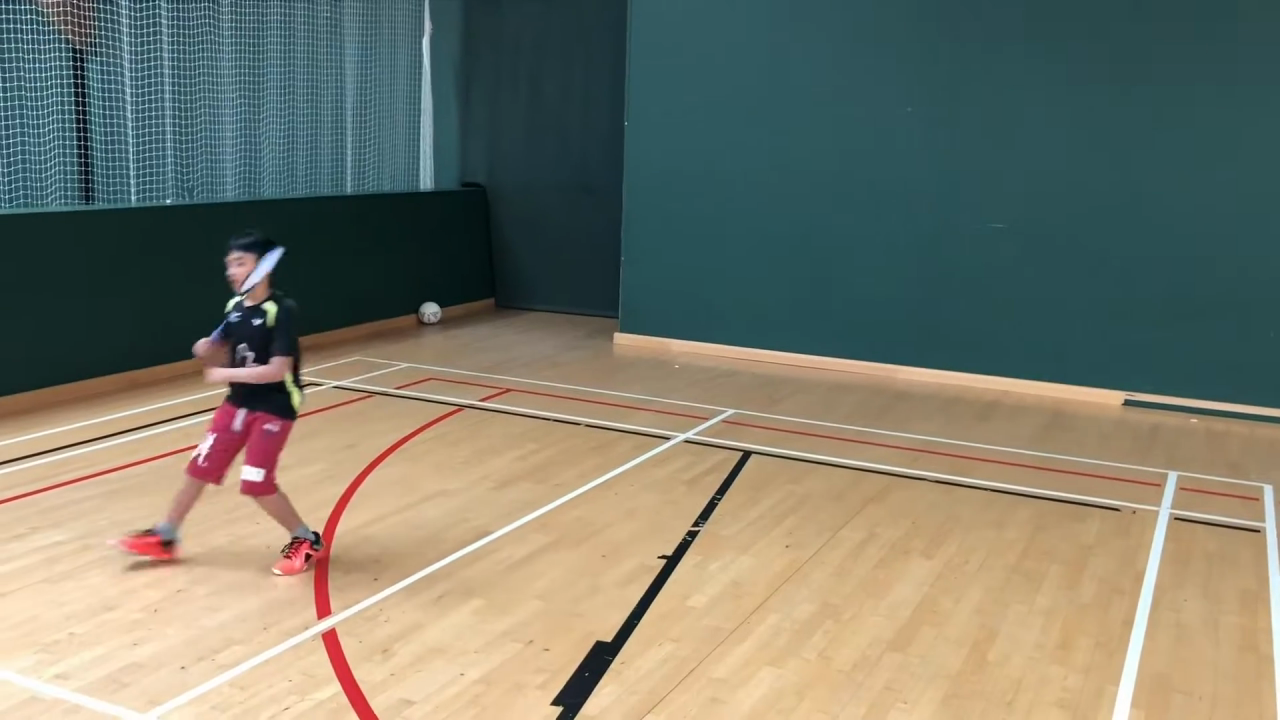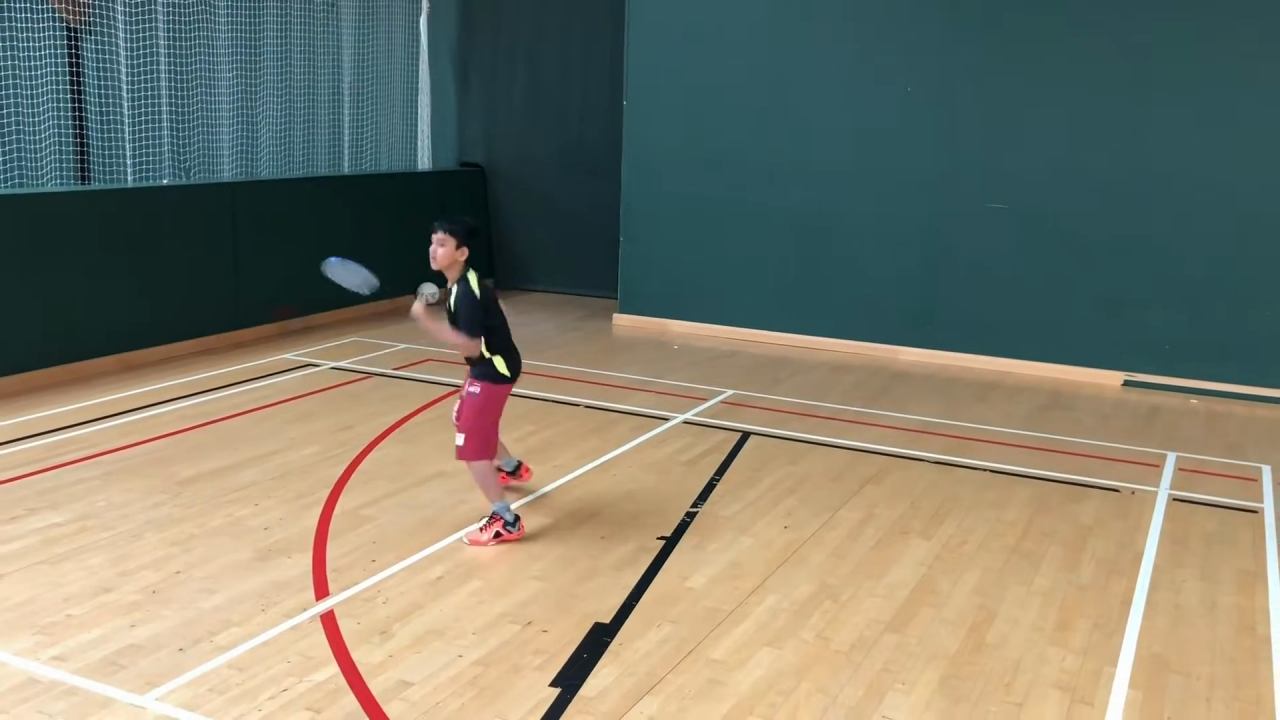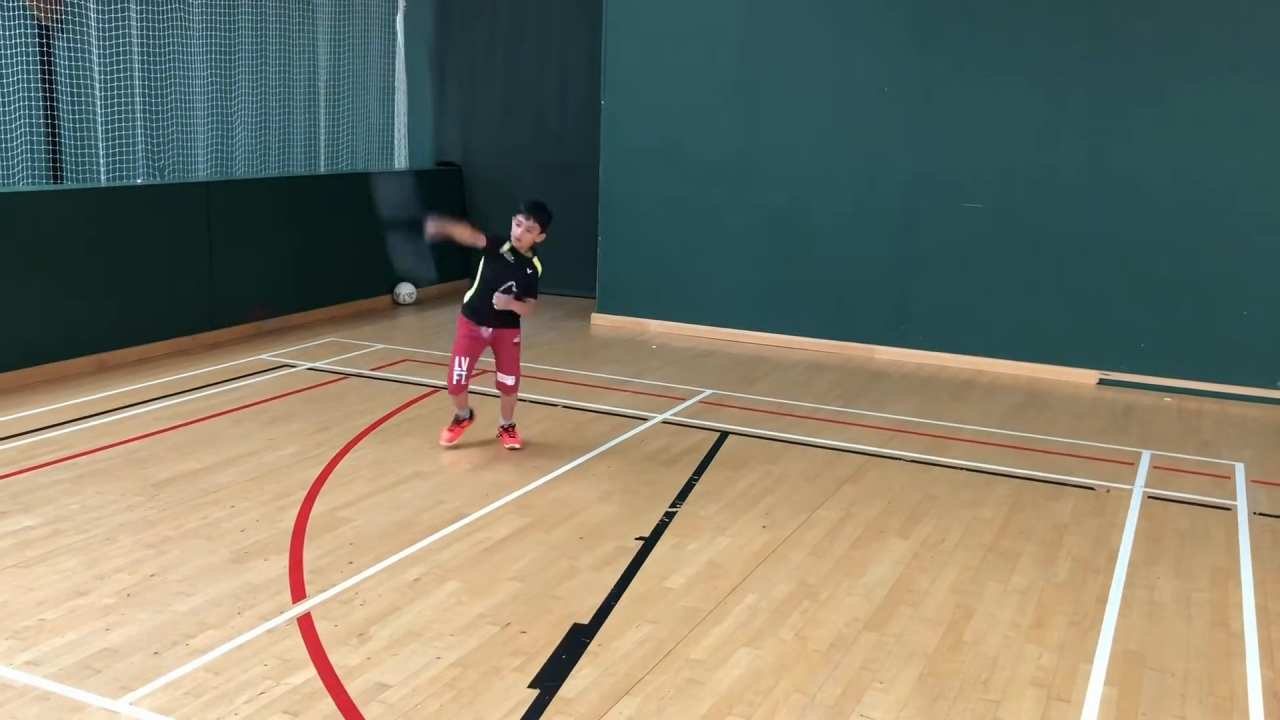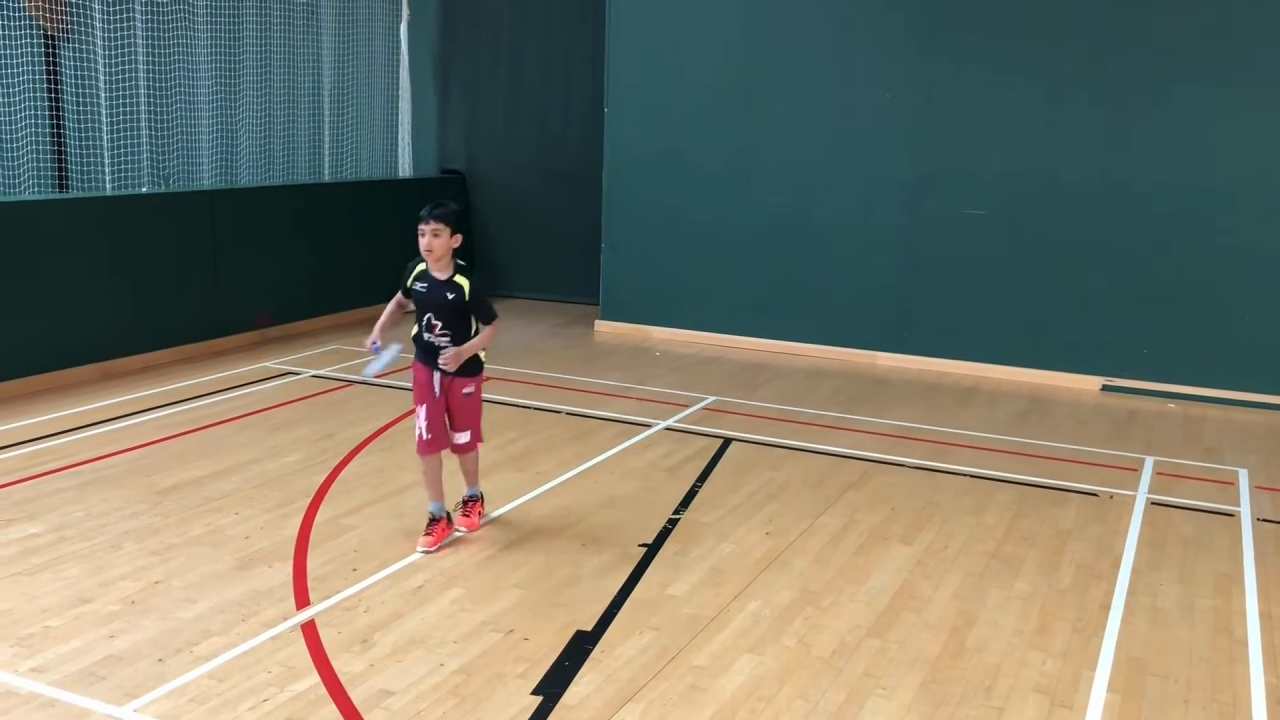
dt=1s
person 1, frame 1
left shoulder: (282, 312)
right shoulder: (234, 308)
left elbow: (280, 370)
right elbow: (221, 349)
left wrist: (225, 374)
right wrist: (207, 347)
left hip: (274, 406)
right hip: (239, 402)
left knee: (257, 484)
right knee: (202, 466)
left ankle: (306, 540)
right ankle: (163, 537)
person 1, frame 2
left shoulder: (465, 294)
right shoulder: (463, 283)
left elbow: (472, 348)
right elbow: (493, 308)
left wrist: (429, 322)
right wrist: (445, 316)
left hip: (494, 372)
right hip: (485, 368)
left knee: (472, 445)
right knee: (465, 420)
left ankle: (506, 520)
right ankle: (512, 467)
person 1, frame 3
left shoulder: (533, 267)
right shoulder: (497, 244)
left elbow: (529, 307)
right elbow: (468, 235)
left wrist: (513, 304)
right wrist: (440, 226)
left hip: (506, 326)
right hip: (473, 320)
left knee: (509, 383)
right knee: (456, 383)
left ankle: (507, 425)
right ankle: (463, 415)
person 1, frame 4
left shoulder: (466, 284)
right shoulder: (415, 272)
left elbow: (491, 327)
right elbow: (400, 301)
left wrist: (465, 351)
right wrist: (377, 330)
left hip: (463, 371)
right hip: (426, 367)
left knee: (463, 441)
right knee: (428, 440)
left ankle: (472, 497)
right ankle: (438, 516)
